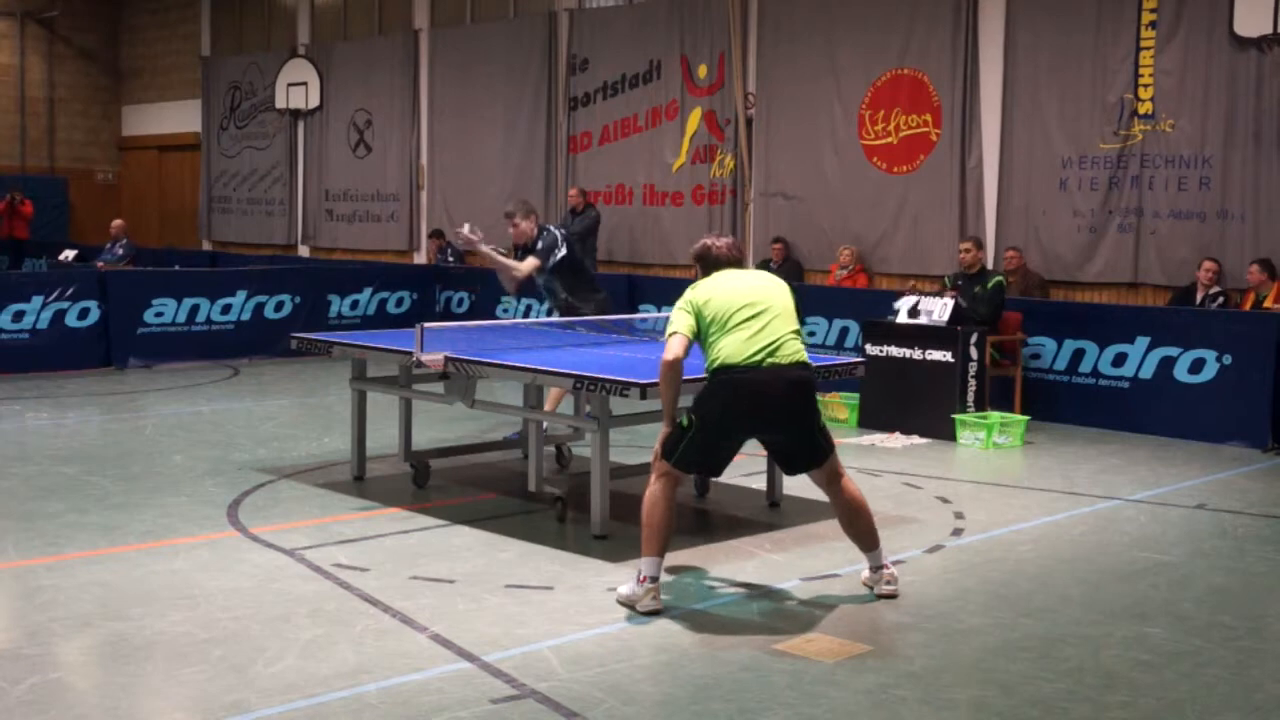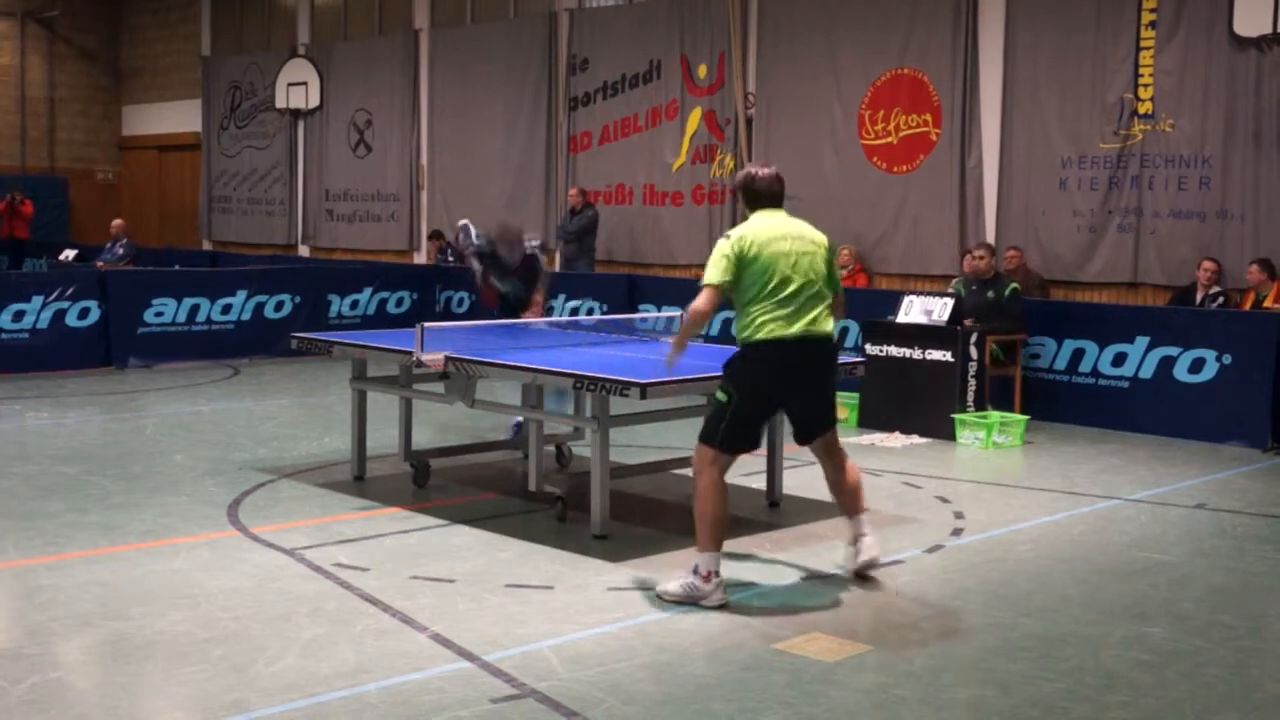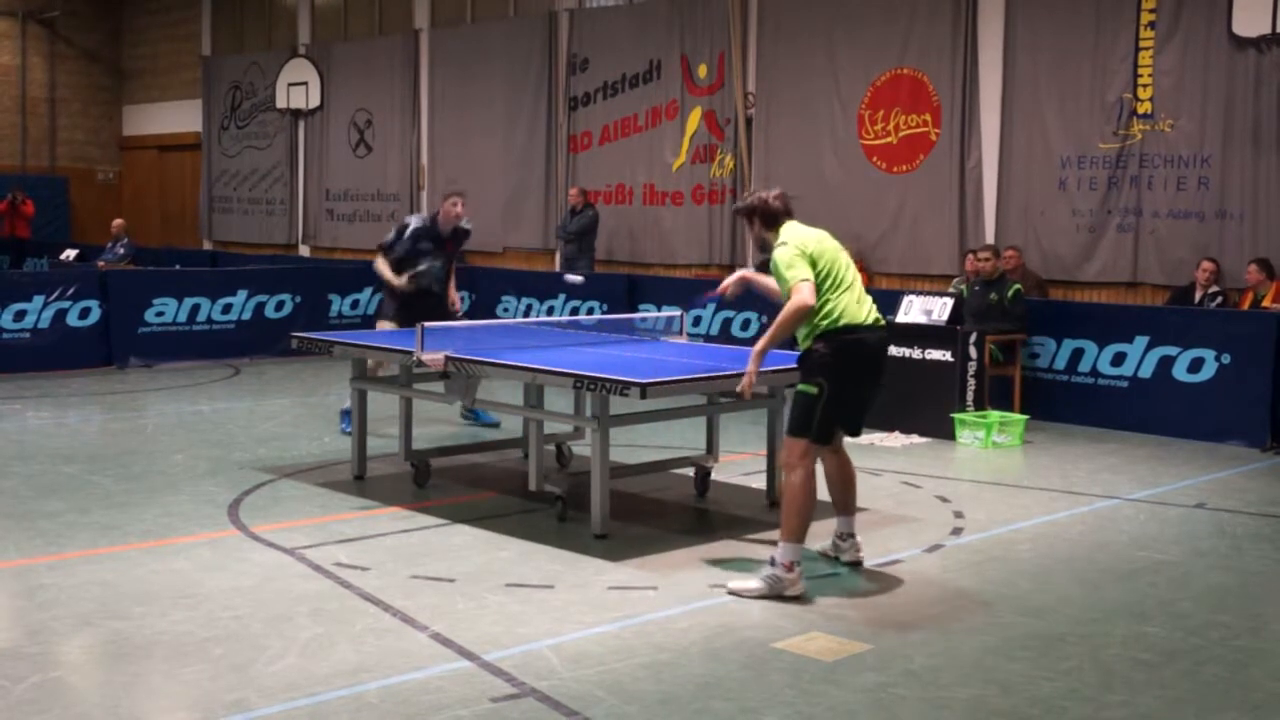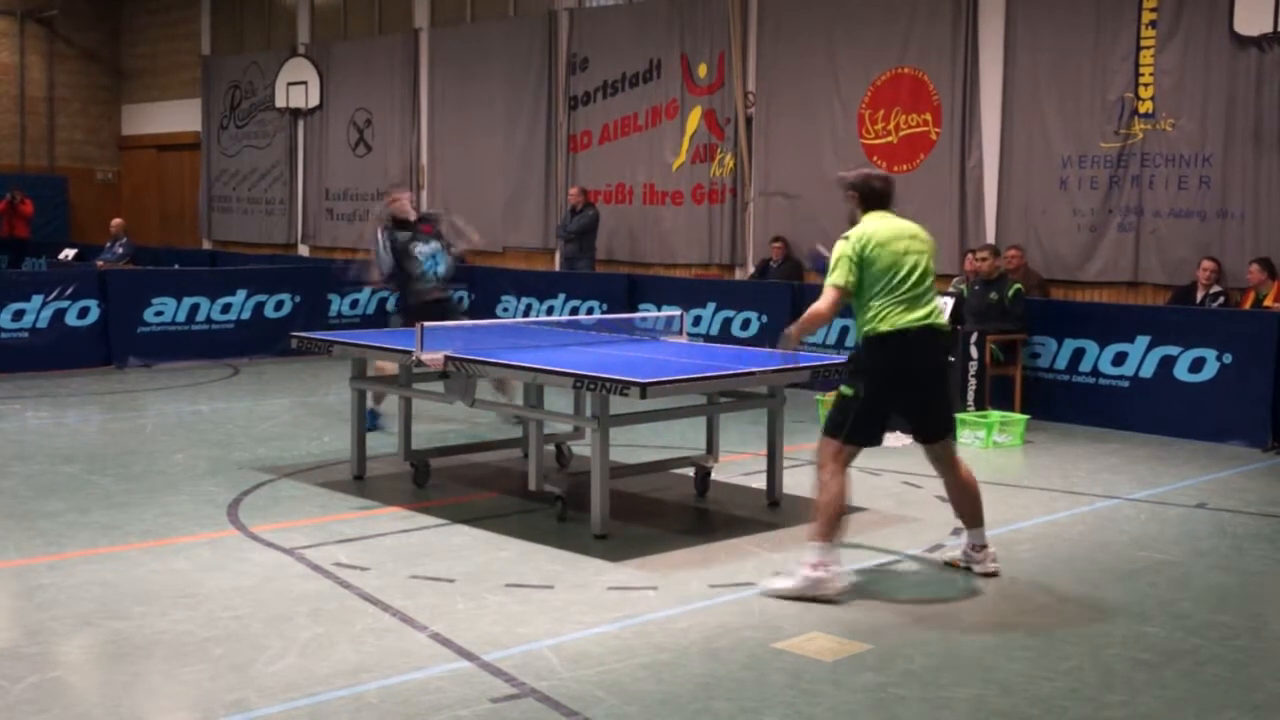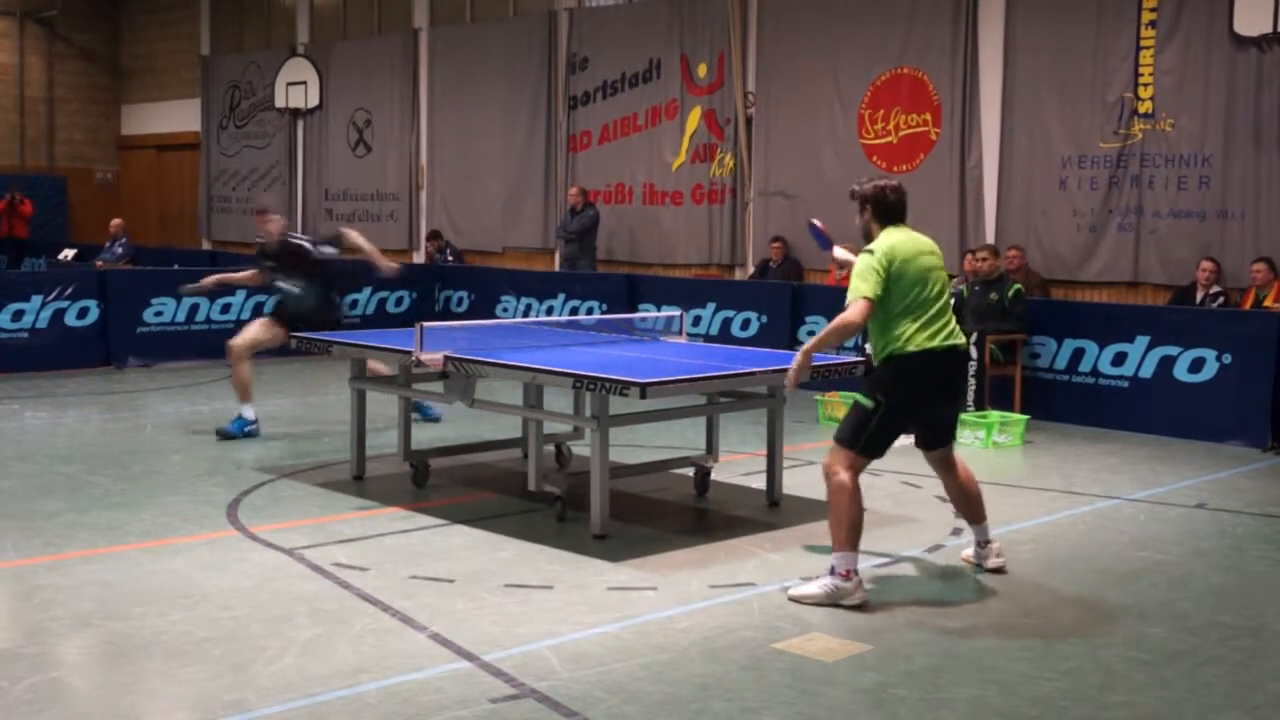
dt=0.7s
person 1, frame 1
left shoulder: (695, 294)
right shoulder: (774, 282)
left elbow: (672, 358)
left wrist: (668, 421)
left hip: (733, 386)
right hip: (792, 383)
left knee: (664, 474)
right knee: (833, 478)
left ankle: (646, 585)
right ankle: (881, 571)
person 1, frame 2
left shoulder: (736, 239)
right shoulder: (816, 237)
left elbow: (703, 307)
right elbow: (837, 308)
left wrist: (677, 343)
left hip: (763, 357)
right hip: (818, 353)
left knee: (708, 463)
right knee: (830, 450)
left ankle: (707, 577)
right ankle: (862, 542)
person 1, frame 3
left shoulder: (787, 246)
right shoulder: (815, 236)
left elbow: (803, 303)
left wrist: (759, 350)
right wrist: (751, 278)
left hip: (841, 345)
right hip: (872, 340)
left knee: (797, 454)
right knee: (829, 442)
left ankle: (786, 570)
right ankle: (845, 540)
person 1, frame 4
left shoulder: (854, 239)
right shoulder: (920, 234)
left elbow: (826, 307)
left wrist: (793, 334)
left hip: (885, 351)
right hip: (931, 345)
left knee: (832, 456)
right knee: (944, 454)
left ankle: (820, 568)
right ankle: (980, 550)
person 1, frame 5
left shoulder: (877, 253)
right shoulder: (927, 246)
left elbow: (856, 318)
left wrist: (807, 352)
right wrist: (857, 264)
left hip: (906, 367)
right hip: (950, 363)
left knee: (840, 466)
right knee: (943, 458)
left ankle: (844, 577)
right ankle: (986, 547)
person 2, frame 1
left shoulder: (550, 239)
right shoulder: (522, 246)
left elbow: (520, 271)
right elbow: (511, 286)
left wrist: (482, 249)
right wrist: (492, 258)
left hip: (589, 308)
right hip: (571, 309)
left ankle: (540, 422)
person 2, frame 2
left shoulder: (531, 252)
right shoulder: (479, 247)
right elbow: (463, 225)
left wrist: (536, 301)
right wrist: (479, 272)
left hip: (528, 306)
right hip: (504, 307)
left ankle: (525, 417)
person 2, frame 3
left shoulder: (463, 231)
right shoulder: (414, 227)
right elbow: (380, 261)
left wrist: (452, 289)
right wrist: (395, 280)
left hip: (434, 302)
right hip: (400, 299)
left ankle: (469, 408)
right ankle: (350, 410)
person 2, frame 4
left shoulder: (431, 222)
right shoulder: (387, 234)
right elbow: (378, 277)
left hip: (445, 309)
right hip: (413, 314)
right knee: (384, 369)
right ankle: (374, 411)
person 2, frame 5
left shoulder: (301, 247)
right shoulder: (265, 249)
left elbow: (348, 235)
right elbow: (263, 276)
left wrist: (381, 261)
right wrist: (221, 278)
left hip: (323, 318)
right hip: (289, 315)
left knee: (368, 368)
right knee: (237, 347)
left ankle: (414, 401)
right ankle: (247, 418)
